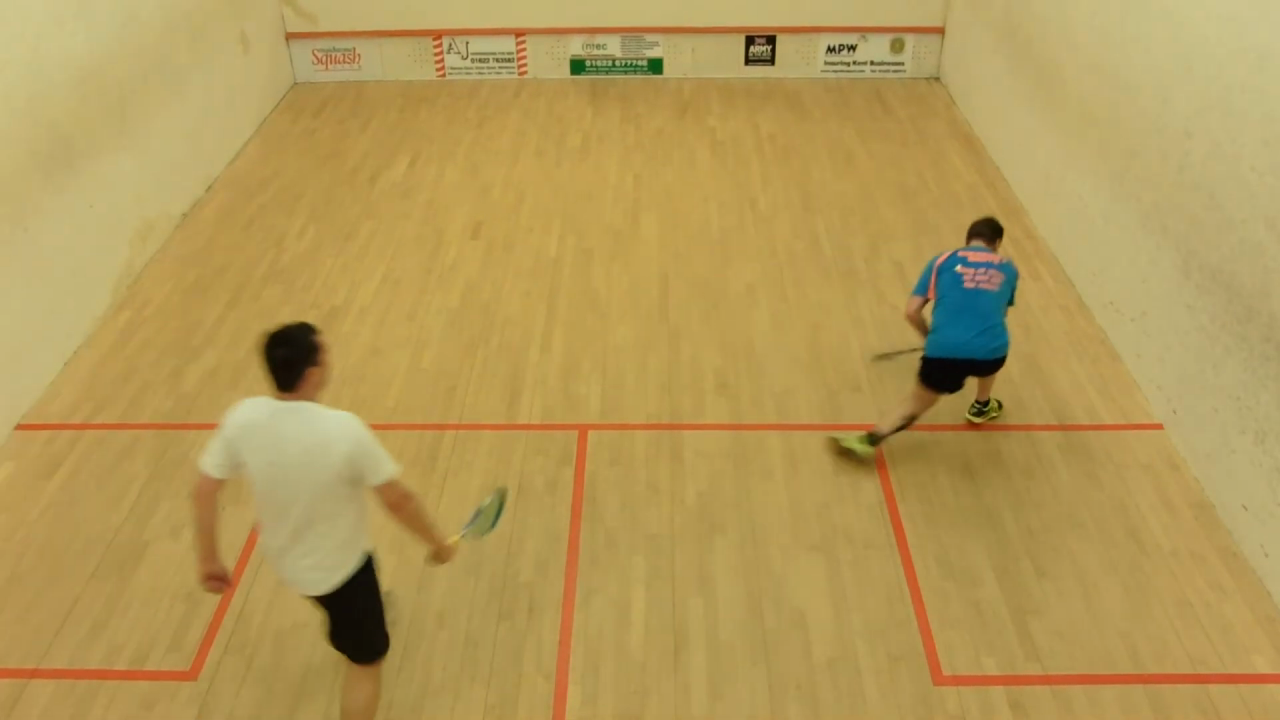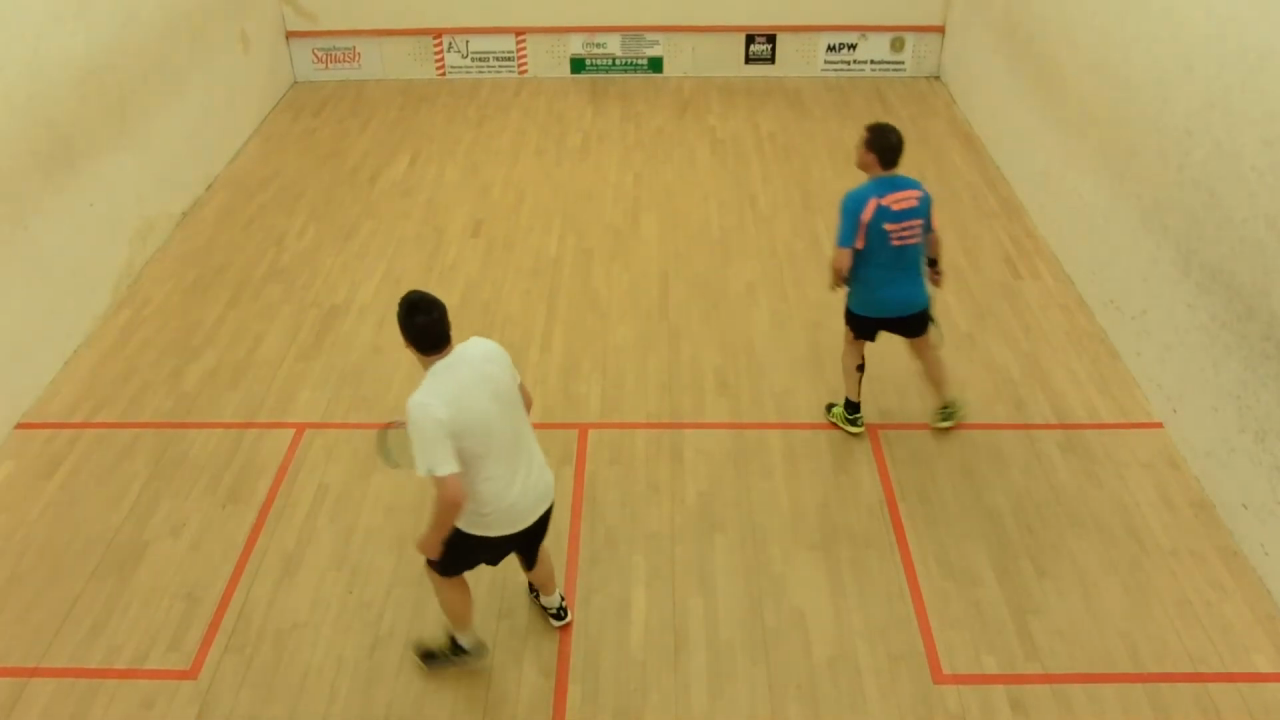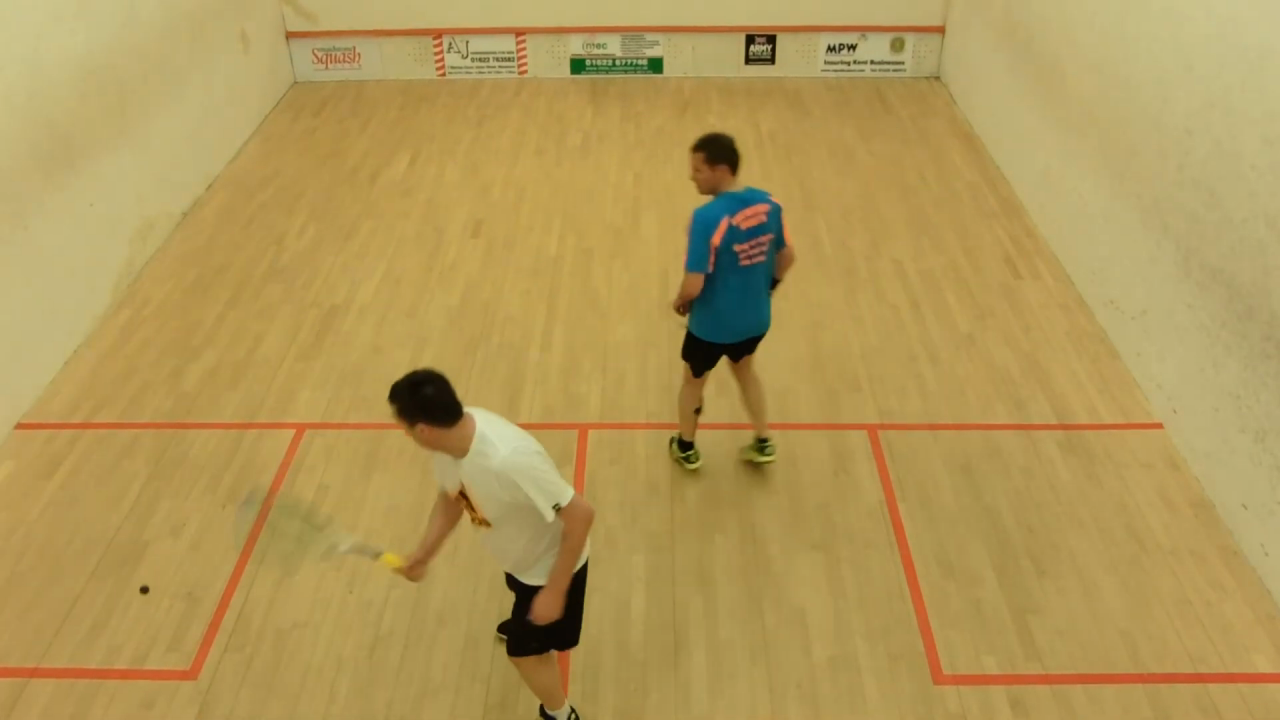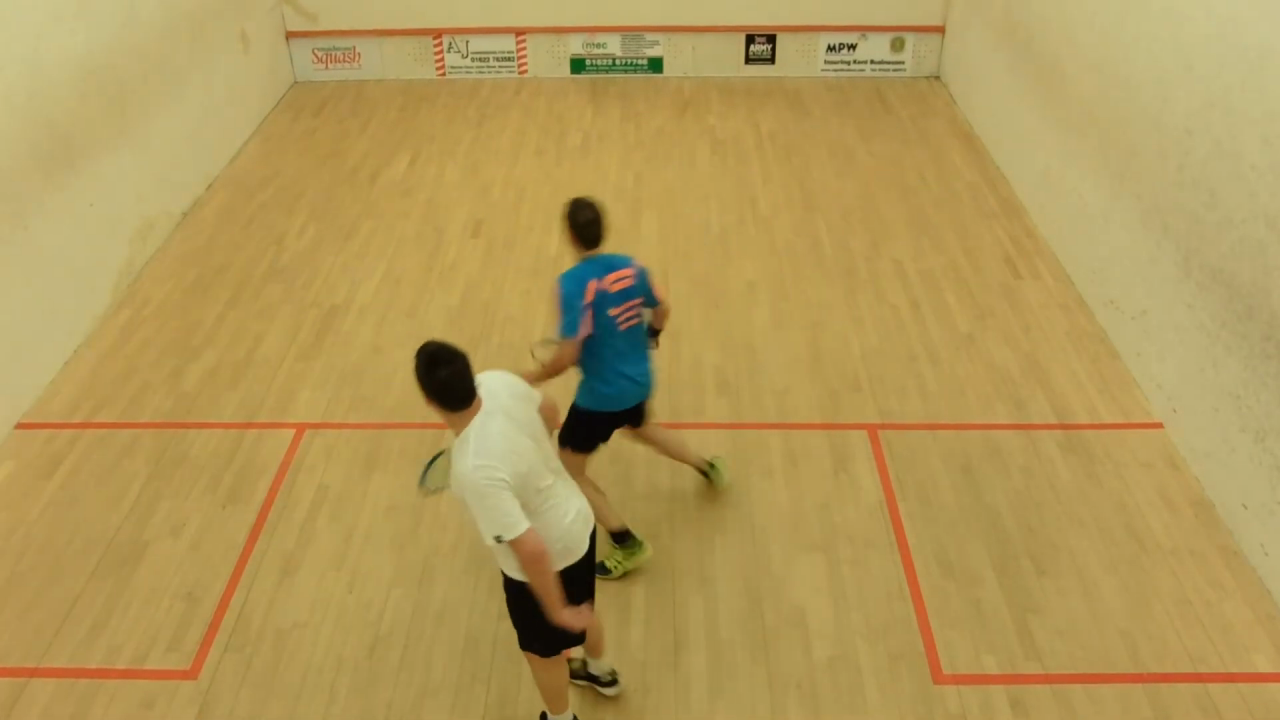
dt=0.7s
person 1, frame 1
left shoulder: (242, 419)
right shoulder: (344, 432)
left elbow: (203, 492)
right elbow: (397, 500)
left wrist: (209, 559)
right wrist: (436, 541)
left hip: (285, 560)
right hip: (338, 567)
right knee: (366, 662)
person 1, frame 2
left shoulder: (425, 405)
right shoulder: (486, 349)
left elbow: (452, 494)
left wrist: (432, 538)
left hip: (488, 518)
right hip: (537, 492)
left knee: (443, 569)
right knee: (531, 549)
left ankle: (464, 643)
right ankle: (553, 604)
person 1, frame 3
left shoulder: (508, 459)
right shoulder: (452, 438)
left elbow: (580, 514)
right elbow: (450, 496)
left wrist: (554, 592)
right wrist: (424, 551)
left hip: (551, 562)
right hip: (523, 553)
left knee: (525, 650)
right knee: (520, 599)
right ankle: (531, 617)
person 1, frame 4
left shoulder: (476, 470)
right shoulder: (497, 382)
left elbow: (532, 551)
right elbow: (548, 410)
left wrist: (556, 609)
left hip: (546, 556)
right hip: (574, 522)
left knee: (542, 649)
right knee: (574, 612)
right ankle: (601, 672)
person 2, frame 1
left shoulder: (943, 261)
right shoulder: (1009, 267)
left elbow: (911, 312)
left wrist: (933, 337)
left hip: (945, 351)
right hip: (991, 352)
left knee: (918, 401)
left ankle: (870, 440)
right ankle: (982, 406)
person 2, frame 2
left shoulder: (858, 199)
right shoulder: (920, 192)
left elbow: (841, 262)
right elbow: (931, 239)
left wrist: (837, 278)
right wrist: (933, 266)
left hip: (868, 300)
right hip: (912, 298)
left knee: (853, 344)
right knee: (924, 348)
left ankle: (852, 413)
right ankle: (946, 408)
person 2, frame 3
left shoulder: (707, 217)
right shoulder: (768, 203)
left elbow: (693, 285)
right elbow: (787, 255)
left wrist: (679, 302)
left hip: (712, 324)
right hip: (755, 319)
left knee: (692, 382)
right knee: (744, 372)
left ankle: (686, 448)
right ankle: (762, 443)
person 2, frame 4
left shoulder: (575, 282)
right shoulder: (631, 267)
left elbow: (567, 354)
right elbow: (662, 310)
left wrist: (533, 377)
right wrist: (651, 336)
left hip: (602, 394)
right hip: (638, 380)
left knee: (569, 470)
right knee: (640, 428)
left ankle: (628, 546)
right ankle: (705, 466)
